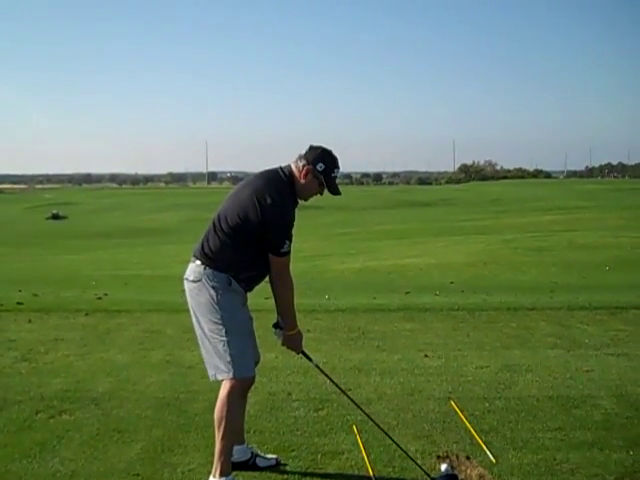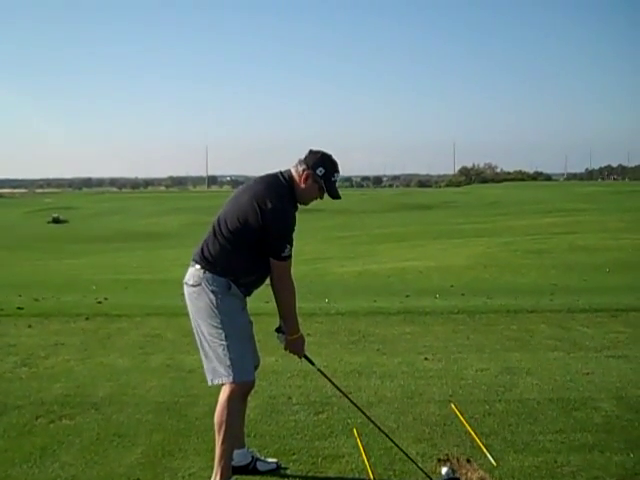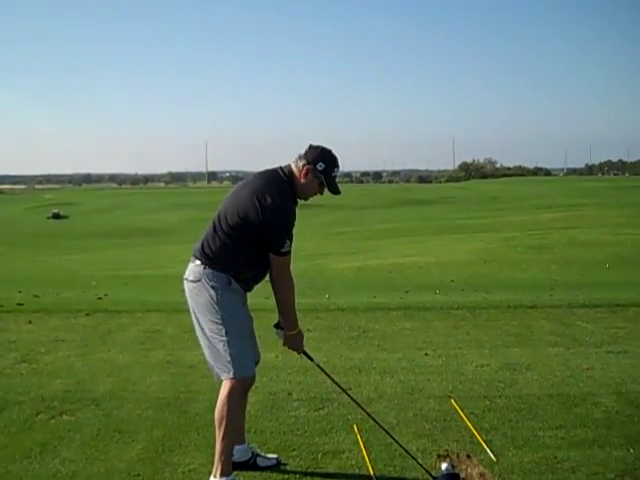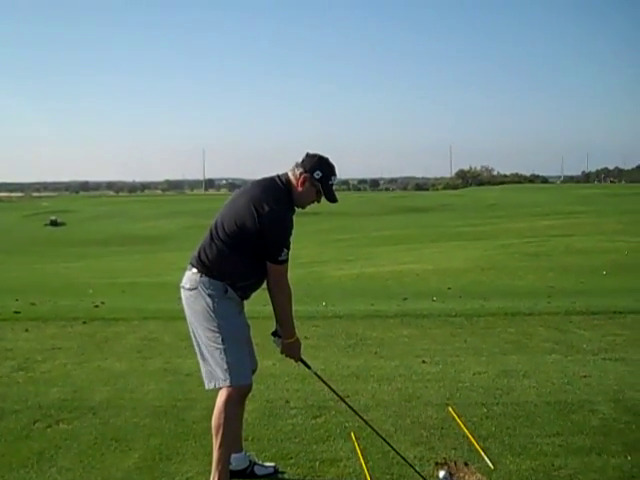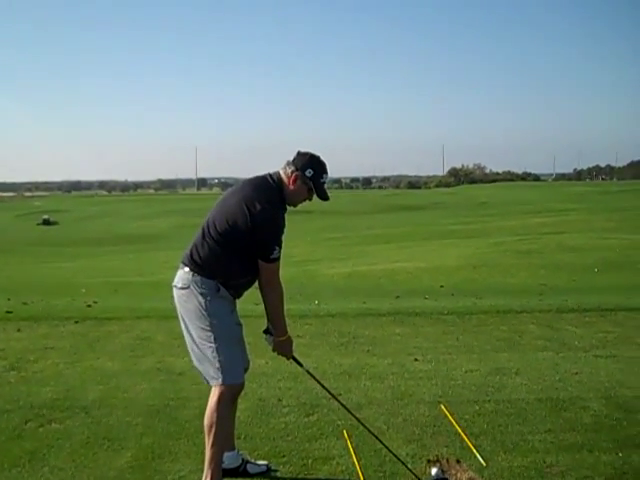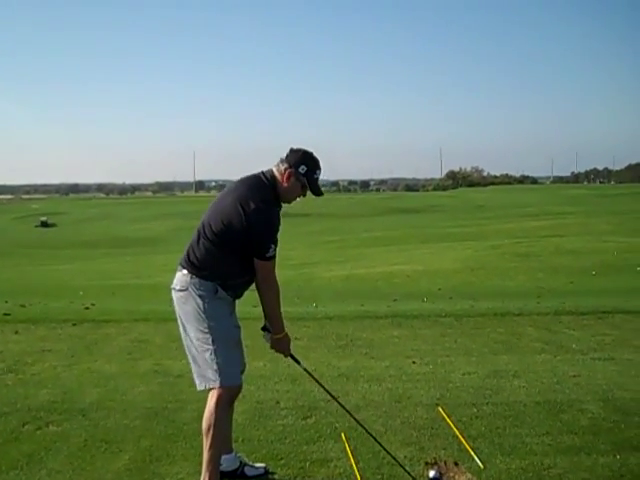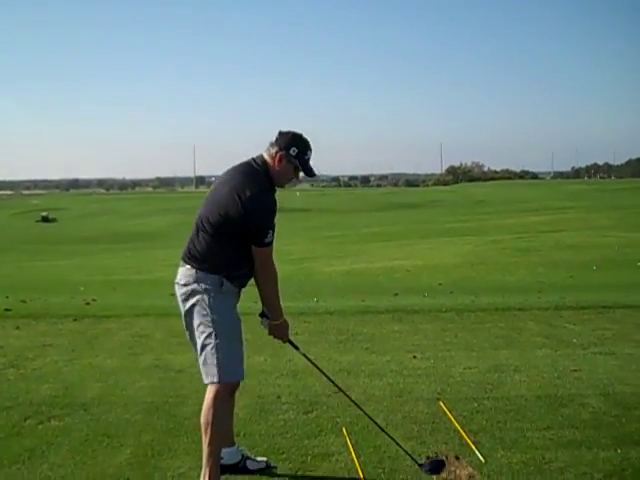
dt=0.2s
person 1, frame 1
left shoulder: (270, 183)
right shoulder: (278, 202)
right elbow: (280, 275)
right wrist: (291, 328)
left hip: (219, 280)
right hip: (215, 283)
left knee: (243, 371)
right knee: (238, 377)
left ankle: (237, 451)
person 1, frame 2
left shoulder: (270, 187)
right shoulder: (278, 206)
right elbow: (281, 279)
right wrist: (293, 331)
left hip: (219, 284)
right hip: (215, 288)
left knee: (243, 375)
right knee: (237, 381)
person 1, frame 3
left shoulder: (270, 182)
right shoulder: (278, 202)
right elbow: (280, 274)
right wrist: (292, 327)
left hip: (219, 279)
right hip: (215, 283)
left knee: (243, 370)
right knee: (238, 376)
left ankle: (238, 451)
person 1, frame 4
left shoulder: (267, 190)
right shoulder: (276, 210)
right elbow: (278, 283)
right wrist: (289, 336)
left hip: (216, 288)
right hip: (211, 291)
left knee: (240, 378)
right knee: (234, 385)
person 1, frame 5
left shoulder: (259, 189)
right shoulder: (267, 209)
right elbow: (269, 281)
right wrist: (281, 333)
left hip: (209, 287)
right hip: (204, 290)
left knee: (233, 377)
right knee: (227, 383)
person 1, frame 6
left shoulder: (253, 188)
right shoulder: (262, 207)
right elbow: (266, 280)
right wrist: (278, 331)
left hip: (207, 288)
right hip: (202, 292)
left knee: (230, 380)
right knee: (224, 386)
person 1, frame 7
left shoulder: (244, 175)
right shoulder: (258, 194)
right elbow: (263, 266)
right wrist: (277, 317)
left hip: (206, 279)
right hip: (208, 285)
left knee: (228, 374)
right knee: (222, 380)
